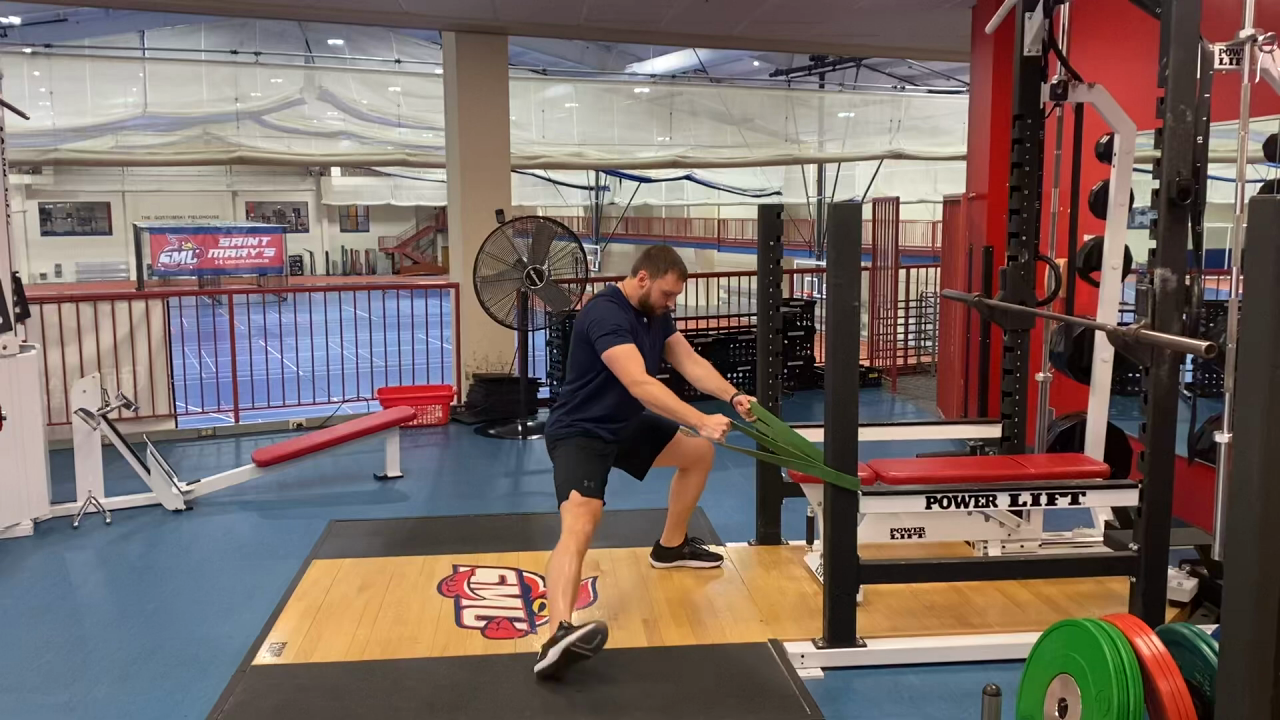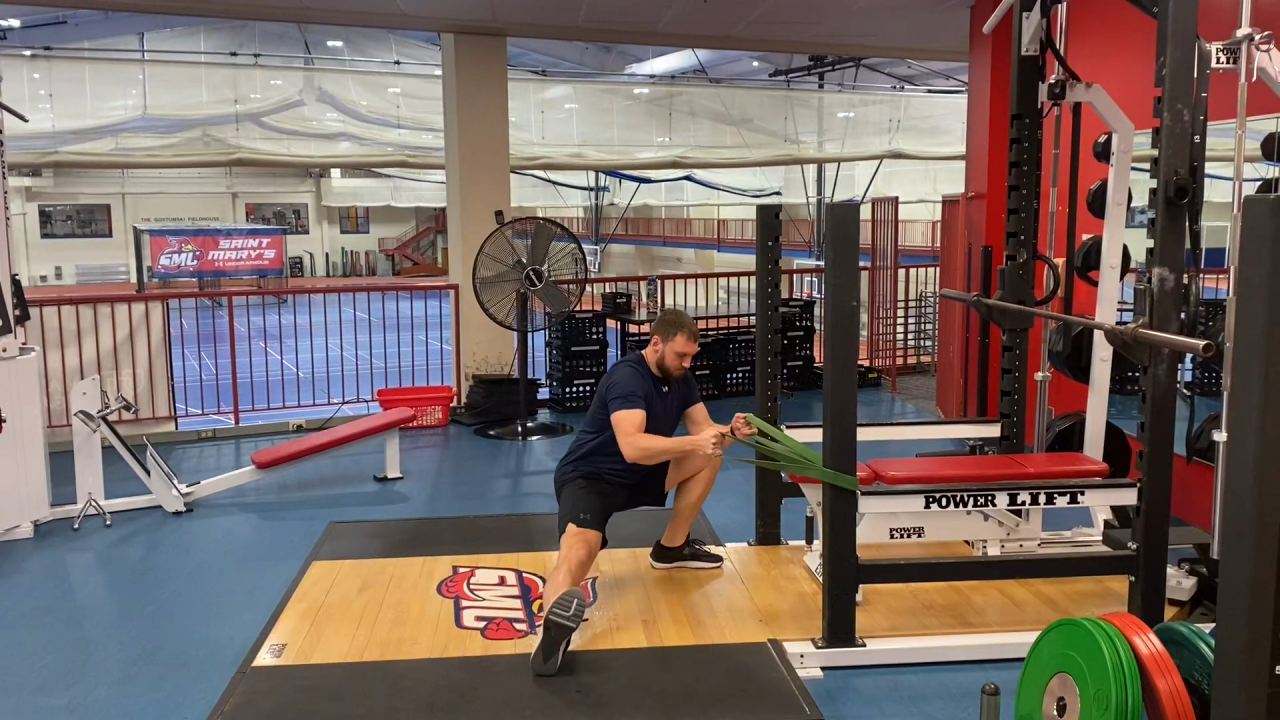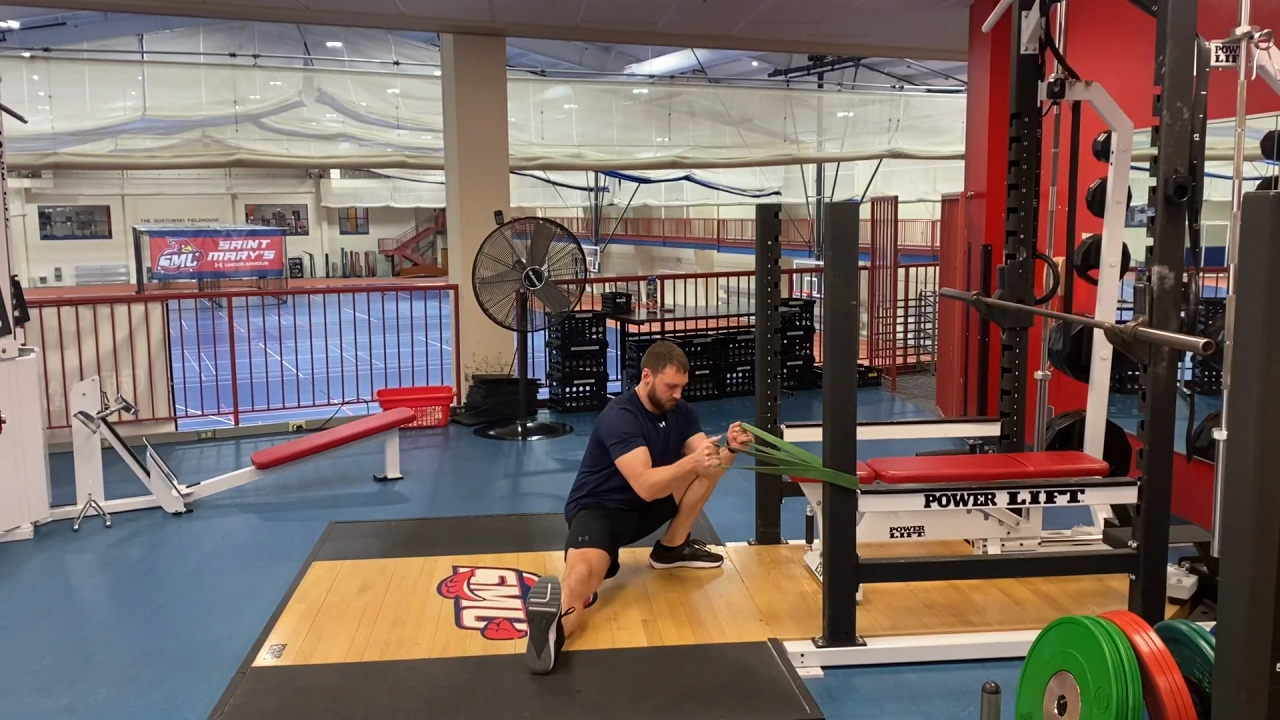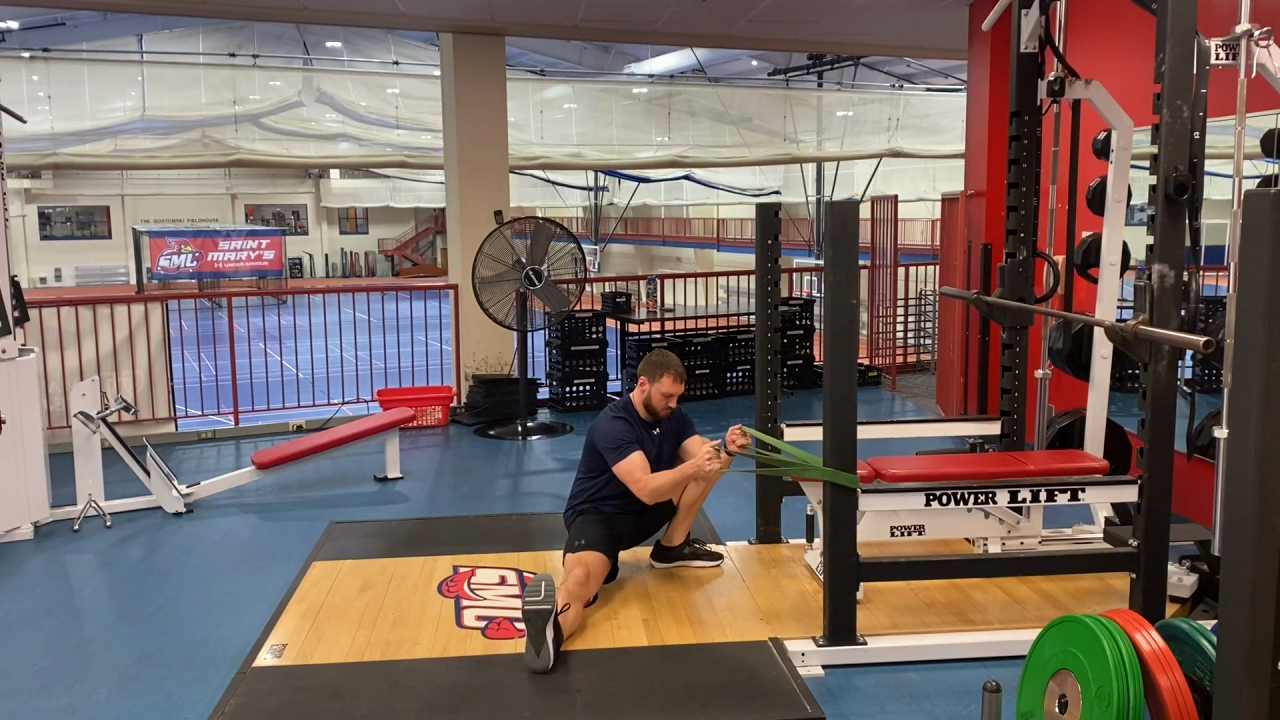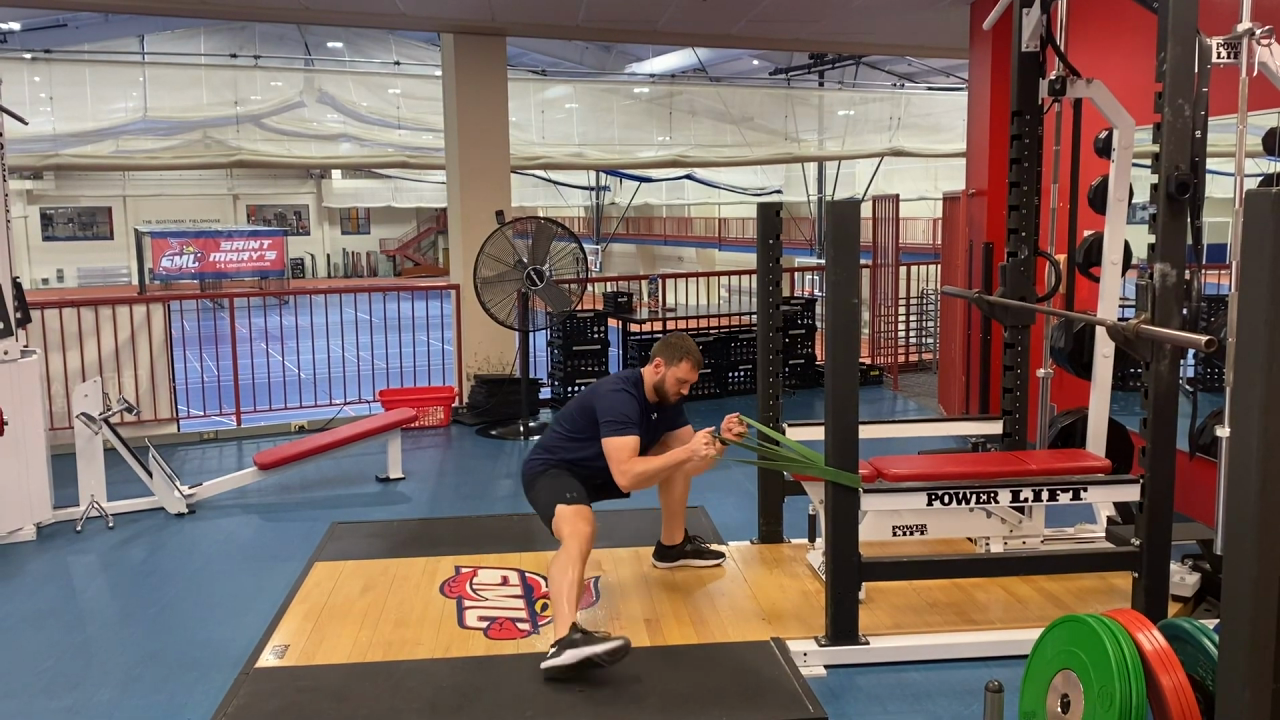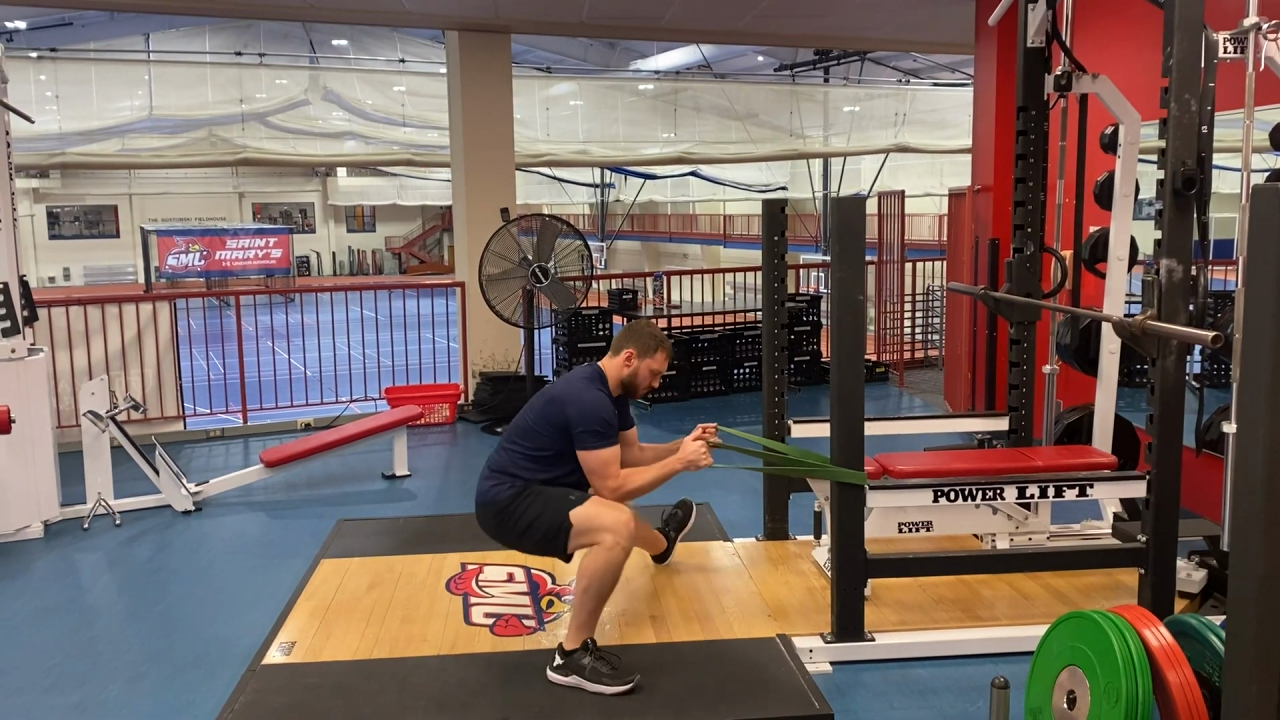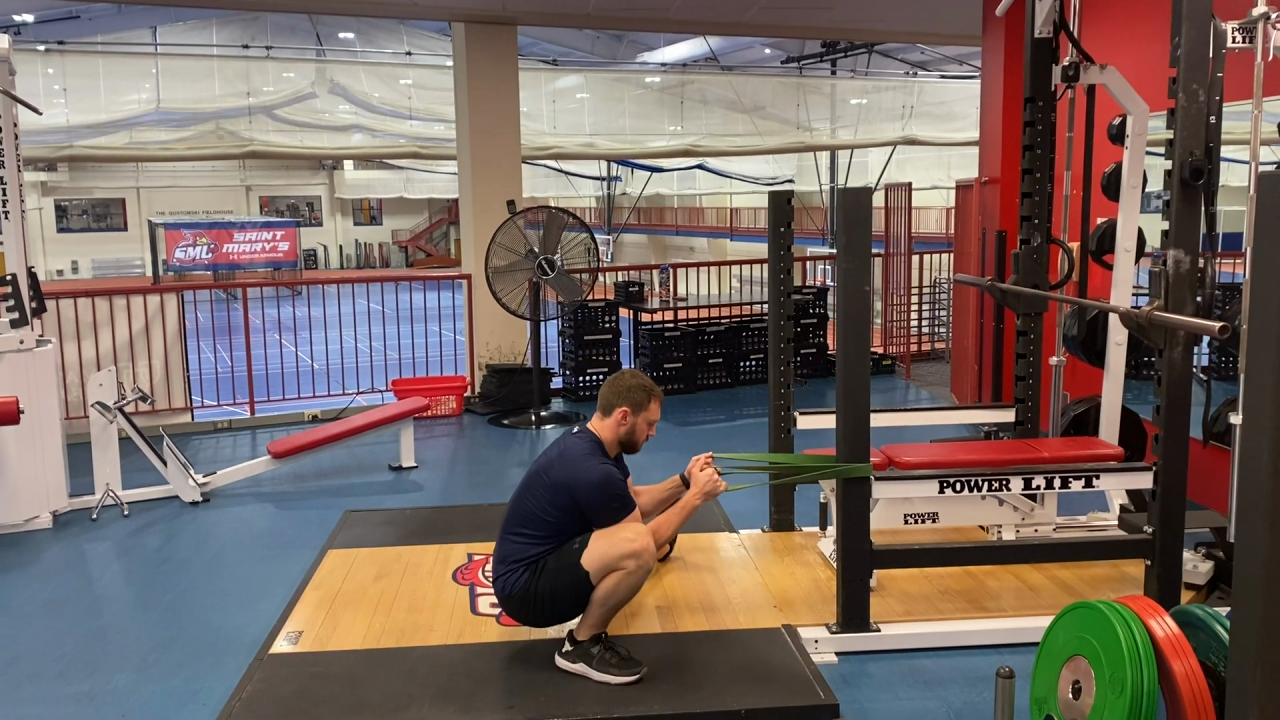
dt=0.7s
person 1, frame 1
left shoulder: (654, 313)
right shoulder: (605, 313)
left elbow: (690, 362)
right elbow: (640, 384)
left wrist: (733, 396)
right wrist: (701, 422)
left hip: (624, 424)
right hip: (579, 431)
left knee: (698, 455)
right knee: (580, 526)
left ankle: (671, 545)
right ankle: (559, 636)
person 1, frame 2
left shoulder: (681, 379)
right shoulder: (627, 377)
left elbow: (704, 431)
right elbow: (632, 447)
left wrist: (731, 432)
right wrist: (693, 442)
left hip: (636, 475)
right hip: (588, 478)
left knee: (707, 461)
right knee: (577, 554)
left ankle: (672, 547)
right ankle: (555, 628)
person 1, frame 3
left shoulder: (680, 412)
right shoulder: (620, 418)
left elbow: (708, 467)
right elbow: (646, 486)
left wrist: (729, 449)
right wrist: (692, 461)
left hip: (644, 507)
right hip: (598, 510)
left knee: (709, 468)
right knee: (582, 574)
left ankle: (672, 547)
person 1, frame 4
left shoulder: (673, 416)
right shoulder: (612, 425)
left elbow: (704, 466)
right elbow: (646, 489)
left wrist: (727, 451)
right wrist: (694, 466)
left hip: (643, 512)
right hip: (598, 515)
left knee: (708, 467)
right knee: (581, 577)
left ankle: (672, 547)
right ankle: (550, 628)
person 1, frame 5
left shoulder: (668, 399)
right shoulder: (618, 396)
left elbow: (689, 460)
right elbow: (626, 476)
left wrist: (721, 441)
right wrist: (686, 452)
left hip: (598, 471)
right hip: (552, 469)
left knee: (678, 458)
right knee: (579, 532)
left ankle: (672, 545)
right ankle: (565, 639)
person 1, frame 6
left shoulder: (607, 391)
right shoulder: (588, 399)
left elbow: (631, 456)
right elbow: (610, 487)
left wrist: (683, 446)
right wrist: (679, 463)
left hip: (530, 489)
right hip: (507, 504)
left knee: (616, 511)
right knee: (618, 527)
left ankle: (660, 543)
right ankle: (573, 654)
person 1, frame 7
left shoulder: (590, 441)
right shoulder: (592, 472)
left elbow: (632, 501)
right elbow: (639, 541)
left wrist: (684, 481)
right wrist: (695, 497)
left hip: (539, 558)
right hip: (525, 586)
right knee: (638, 546)
left ankle: (662, 549)
right ankle: (583, 644)
